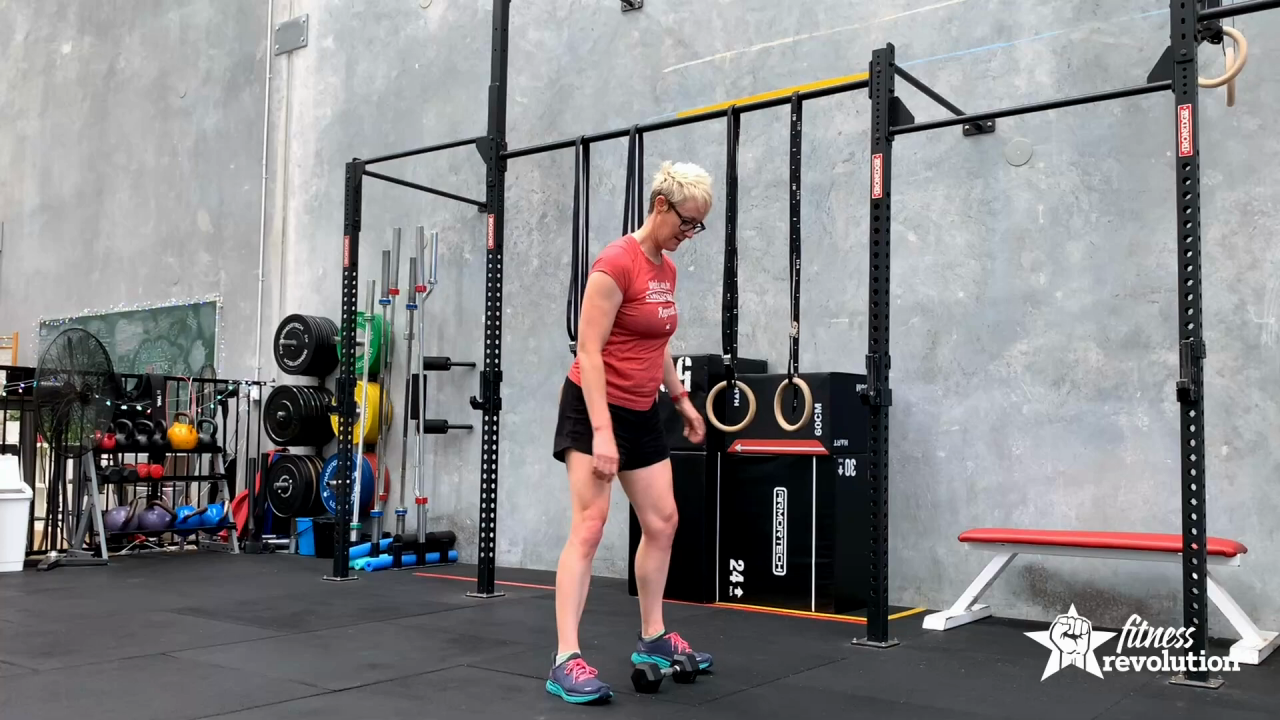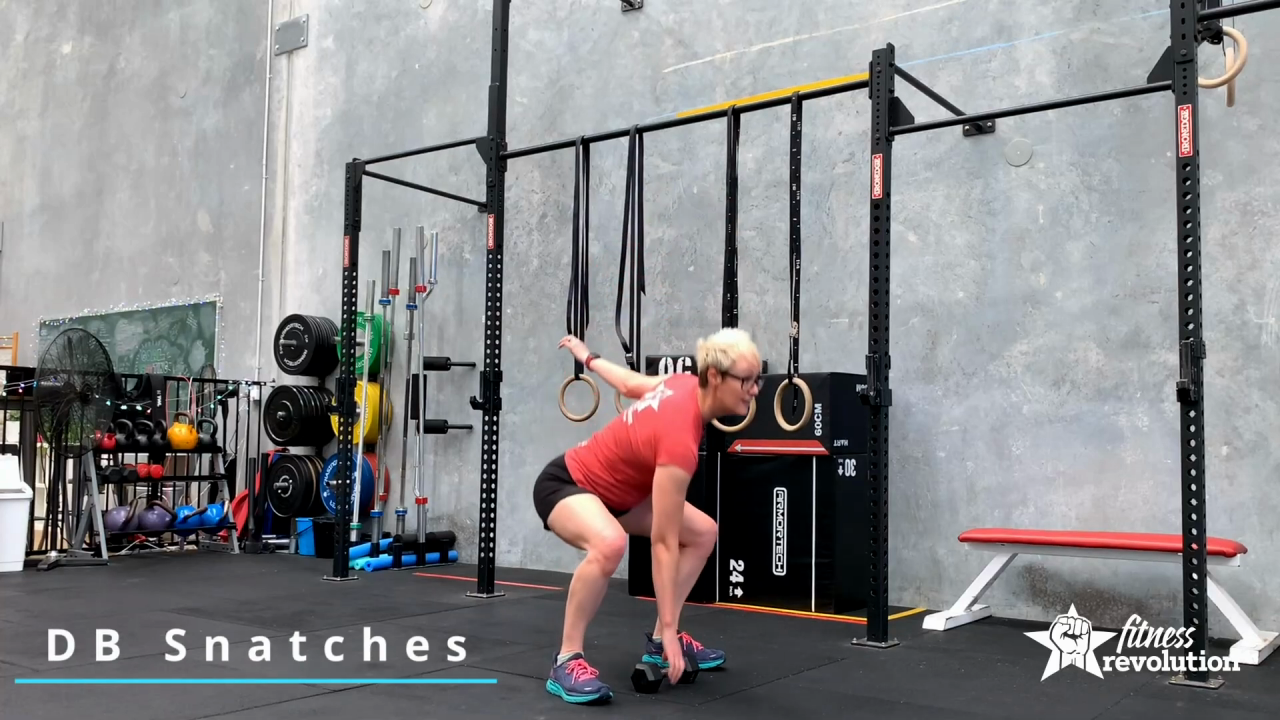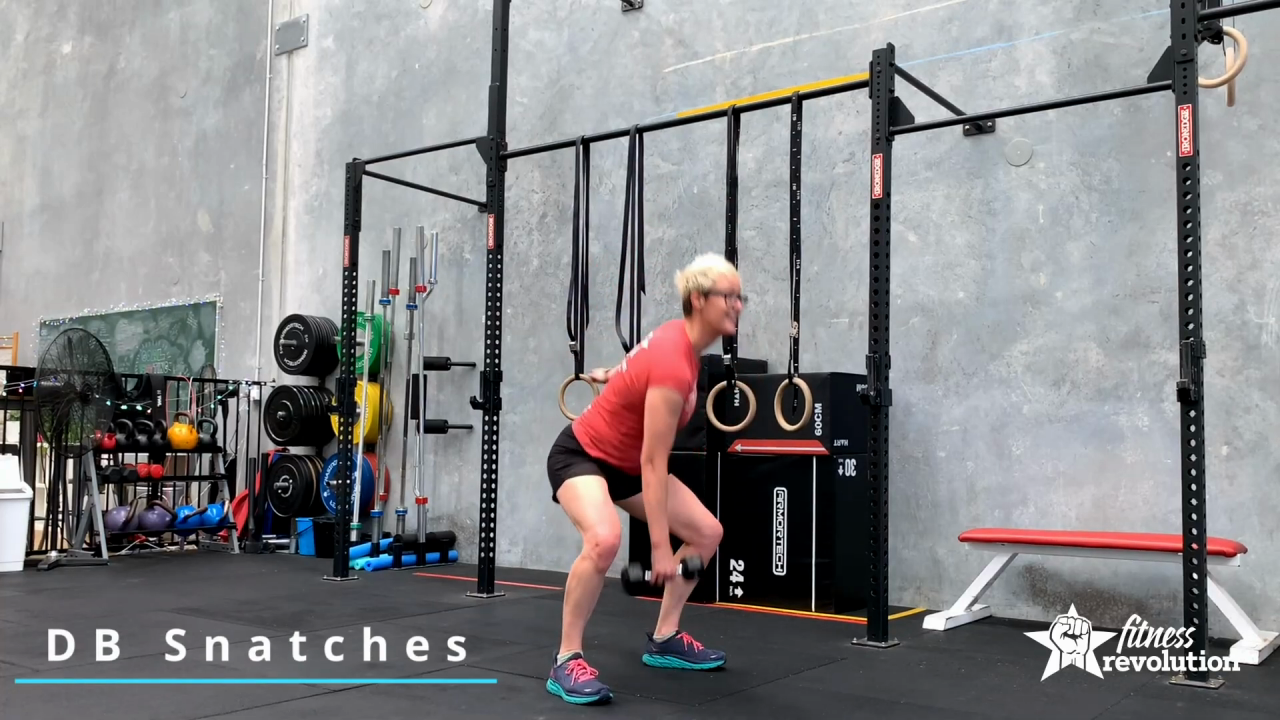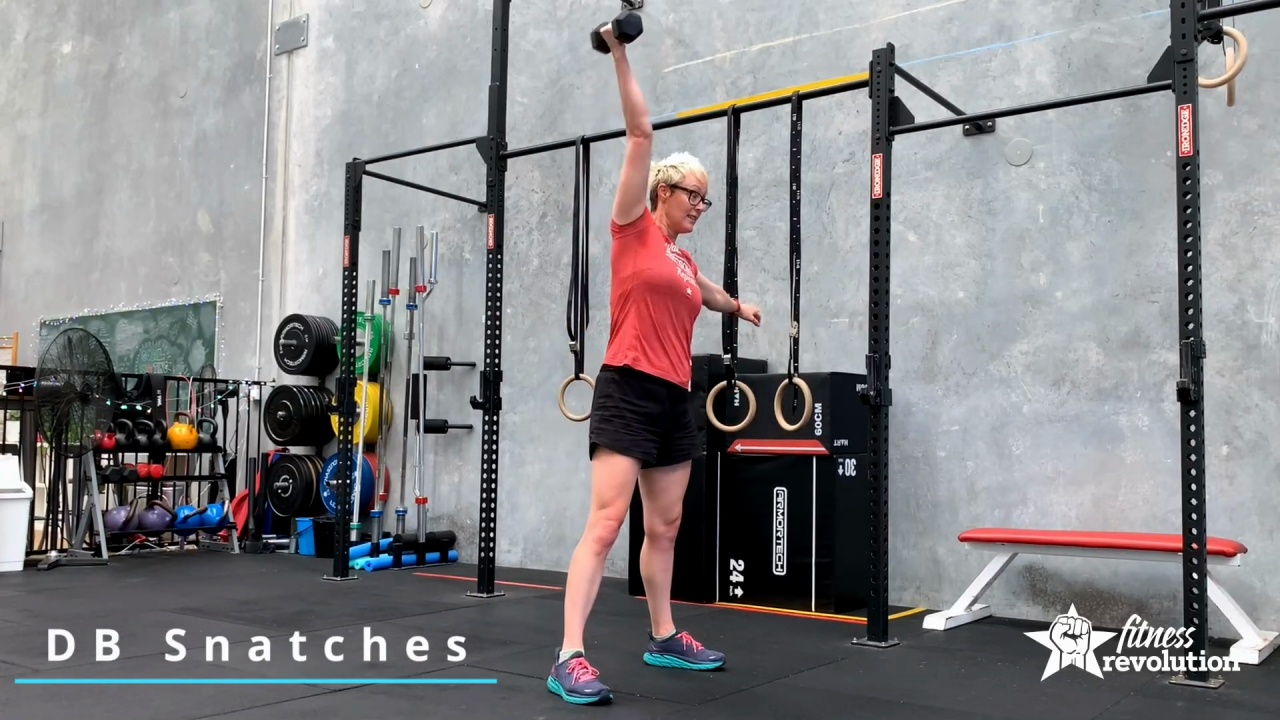
dt=0.7s
person 1, frame 1
left shoulder: (666, 268)
right shoulder: (616, 262)
right elbow: (589, 353)
left wrist: (683, 401)
right wrist: (602, 434)
left hip: (641, 411)
right hip: (594, 409)
left knee: (662, 522)
right knee: (590, 525)
left ankle: (652, 638)
right ankle: (565, 660)
person 1, frame 2
left shoulder: (687, 386)
right shoulder: (679, 440)
left elbow: (630, 384)
right elbow: (664, 544)
left wrist: (588, 357)
right wrist: (670, 626)
left hip: (612, 486)
right hip: (565, 484)
left knee: (704, 532)
right knee: (609, 544)
left ankle: (658, 640)
right ankle: (568, 660)
person 1, frame 3
left shoulder: (685, 346)
right shoulder: (670, 363)
left elbow: (640, 367)
right elbow: (650, 467)
left wrist: (608, 376)
right wrist: (660, 552)
left hip: (625, 461)
right hip: (582, 456)
left knee: (708, 533)
right knee: (605, 539)
left ankle: (664, 639)
right ankle: (567, 661)
person 1, frame 4
left shoulder: (682, 258)
right shoulder: (633, 227)
left elbow: (699, 291)
right elbow: (638, 133)
left wrist: (738, 306)
right wrist: (619, 52)
left hip: (673, 399)
right hip: (628, 392)
left knee: (664, 528)
right knee: (605, 526)
left ankle: (663, 637)
right ankle: (568, 658)
